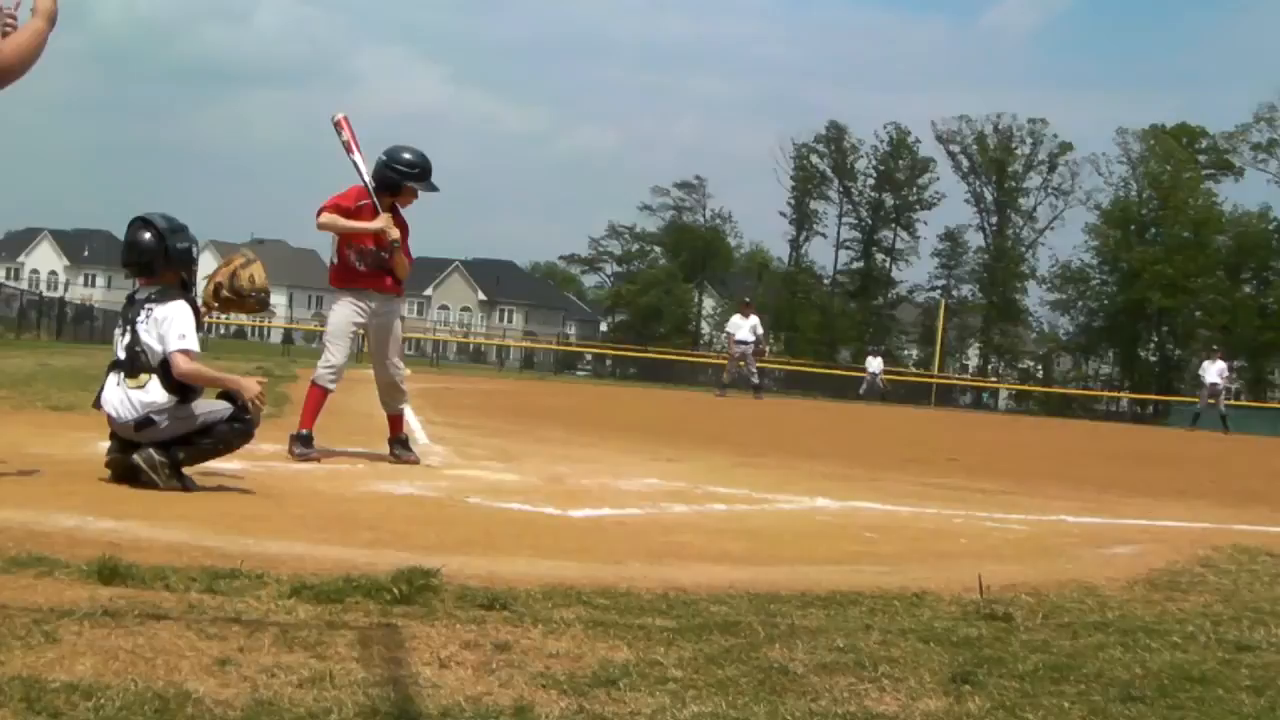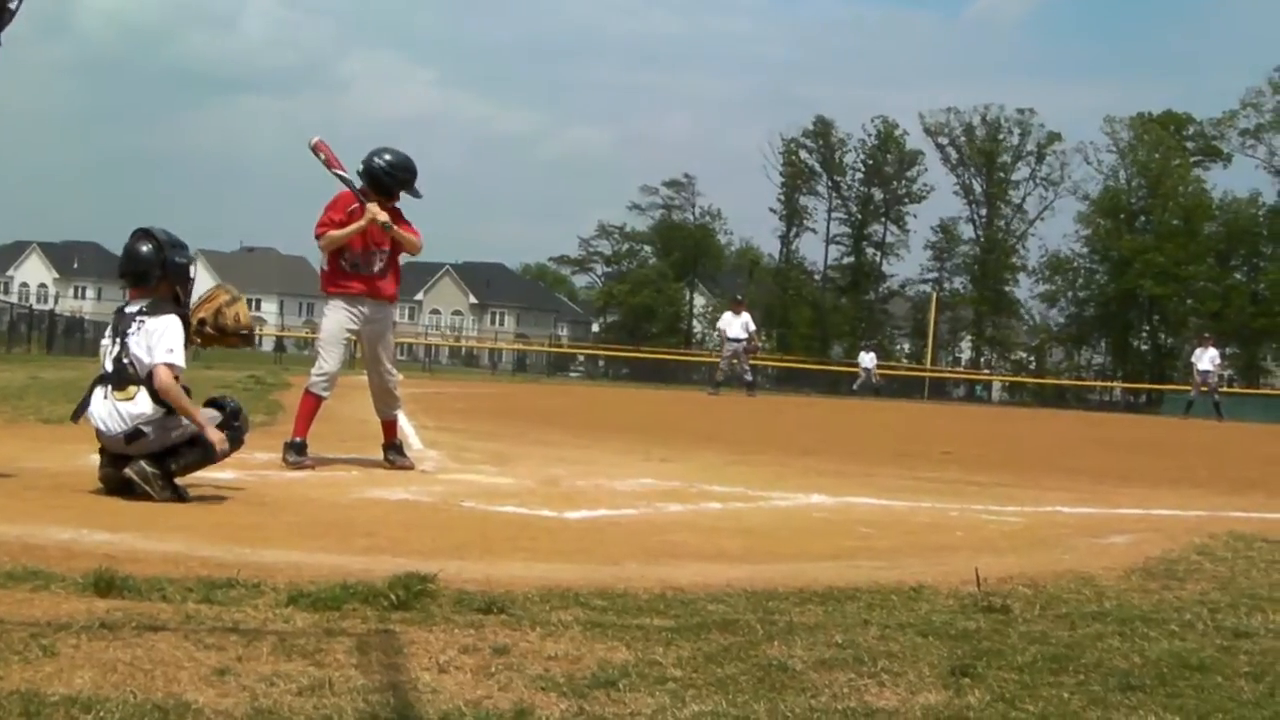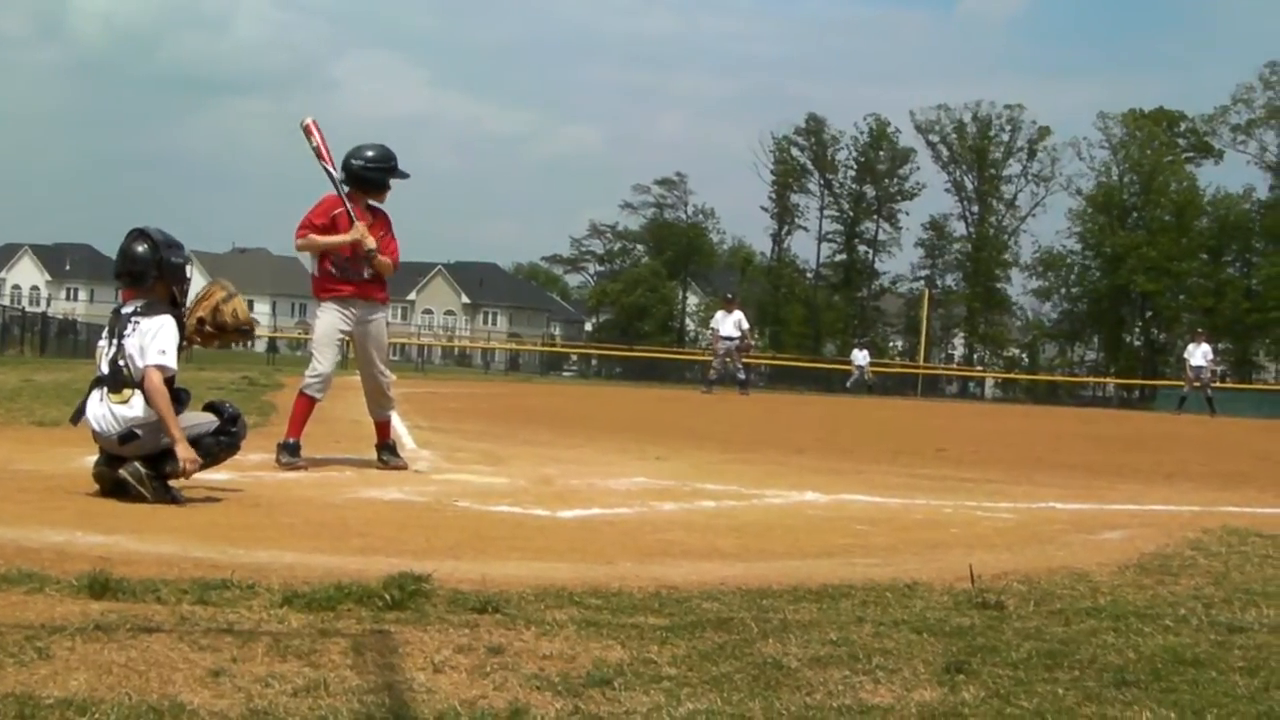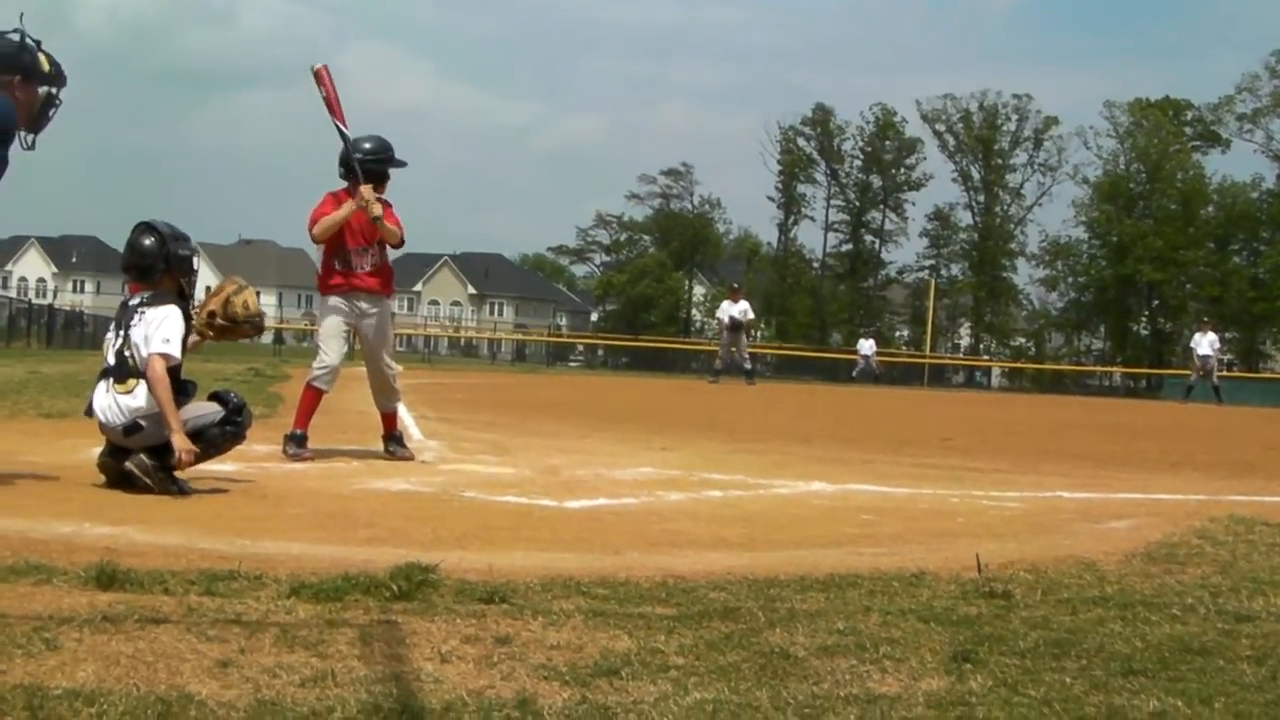
dt=1s
person 1, frame 1
left shoulder: (398, 222)
right shoulder: (357, 198)
left elbow: (403, 273)
right elbow: (323, 220)
left wrist: (395, 246)
right wrist: (370, 226)
left hip: (387, 302)
right hip: (350, 296)
left knee: (392, 372)
right knee: (332, 362)
left ankle: (398, 440)
right ankle: (302, 436)
person 1, frame 2
left shoulder: (392, 213)
right shoulder: (346, 201)
left elbow: (417, 245)
right elbow: (324, 241)
left wrist: (388, 225)
right wrist: (363, 222)
left hip: (380, 307)
right hip: (343, 302)
left knee: (385, 377)
right knee: (327, 369)
left ankle: (392, 446)
right ankle: (296, 444)
person 1, frame 3
left shoulder: (381, 219)
right shoulder: (332, 205)
left elbow: (389, 269)
right elbow: (302, 241)
left wrist: (371, 251)
right wrist: (347, 237)
left hip: (372, 308)
right hip: (335, 305)
left knee: (378, 378)
right knee: (320, 371)
left ankle: (385, 447)
right ankle: (289, 445)
person 1, frame 4
left shoulder: (383, 206)
right shoulder: (334, 200)
left elbow: (396, 239)
right elbow: (317, 232)
left wrist: (378, 218)
right wrist: (354, 206)
left hip: (376, 301)
right hip: (339, 297)
left knee: (384, 370)
right knee: (328, 363)
left ankle: (392, 438)
right ankle: (296, 436)
person 2, frame 1
left shoulder: (134, 302)
right shoulder: (175, 306)
right elbow: (183, 367)
right wrist: (239, 383)
left hip: (118, 414)
right hip: (148, 417)
right knee: (245, 416)
left ankle: (125, 450)
right ankle: (161, 458)
person 2, frame 2
left shoulder: (122, 316)
right shoulder: (166, 319)
right elbow: (163, 381)
right wrist: (206, 428)
left hip: (107, 428)
right hip: (136, 429)
right knee: (233, 421)
left ankle: (117, 464)
right ankle: (153, 470)
person 2, frame 3
left shoulder: (119, 316)
right shoulder: (161, 319)
right elbow: (153, 381)
left wrist: (185, 337)
right wrist: (180, 442)
left hip: (103, 428)
right hip: (131, 430)
left knee: (177, 400)
right knee: (231, 427)
left ankle: (112, 463)
right ankle: (147, 472)
person 2, frame 4
left shoulder: (128, 307)
right shoulder: (167, 310)
right elbow: (156, 370)
left wrist: (201, 336)
right wrist: (177, 432)
left hip: (110, 418)
right hip: (136, 422)
right knee: (237, 415)
left ankle: (119, 456)
right ankle: (152, 464)
